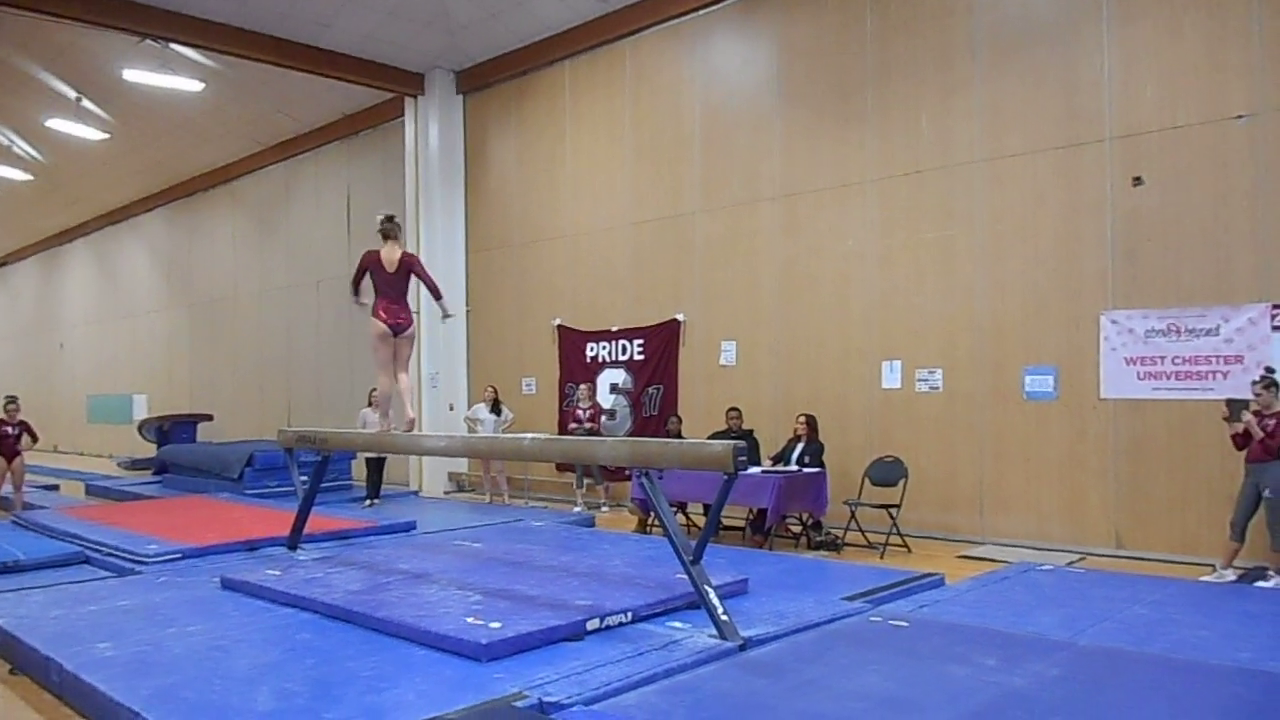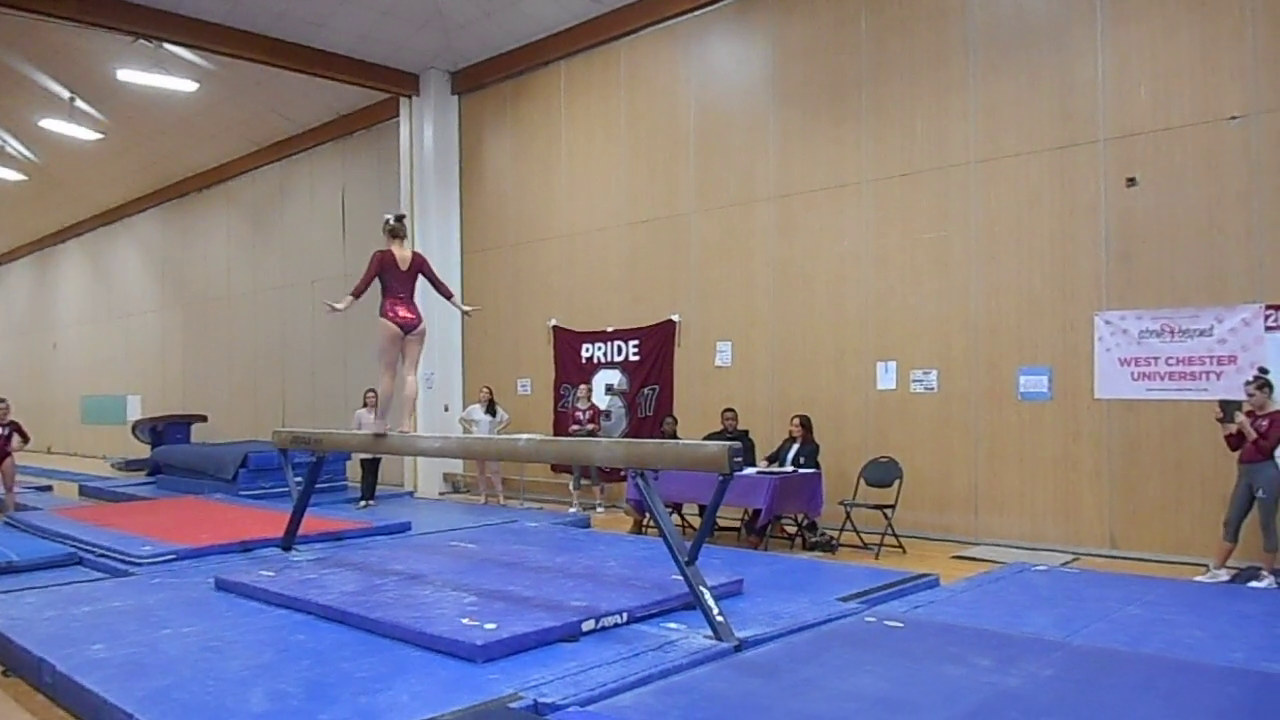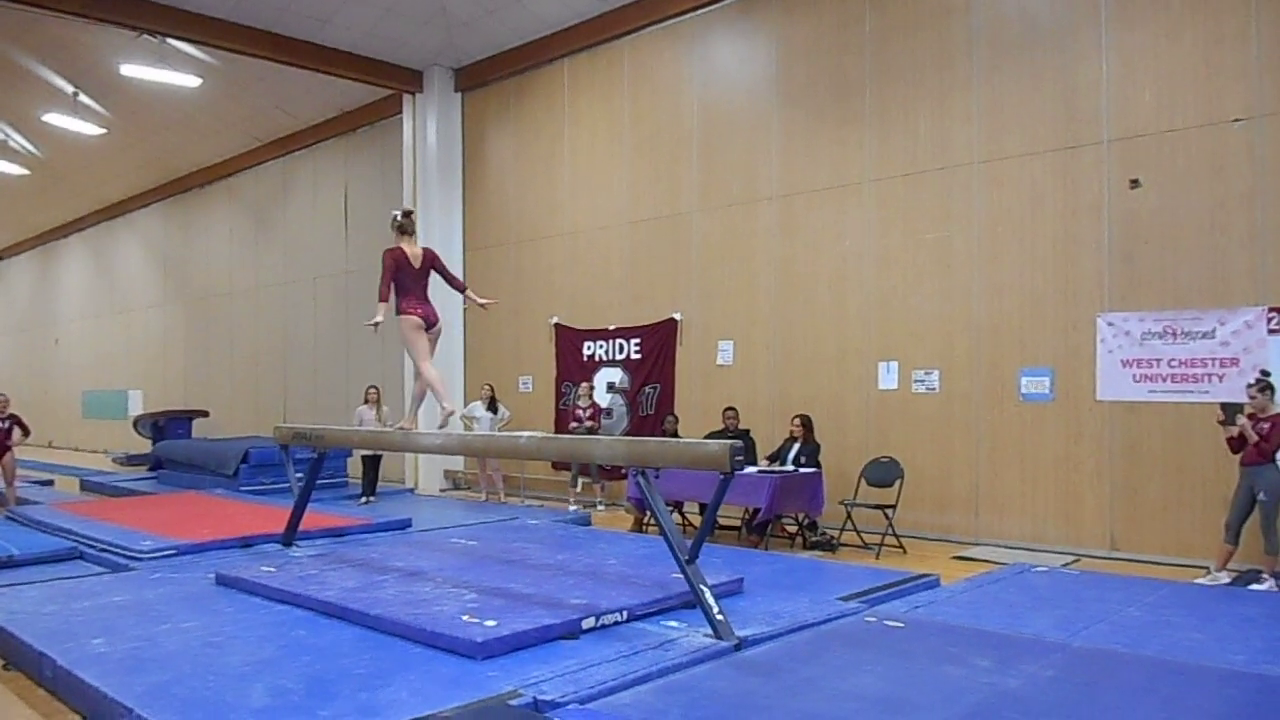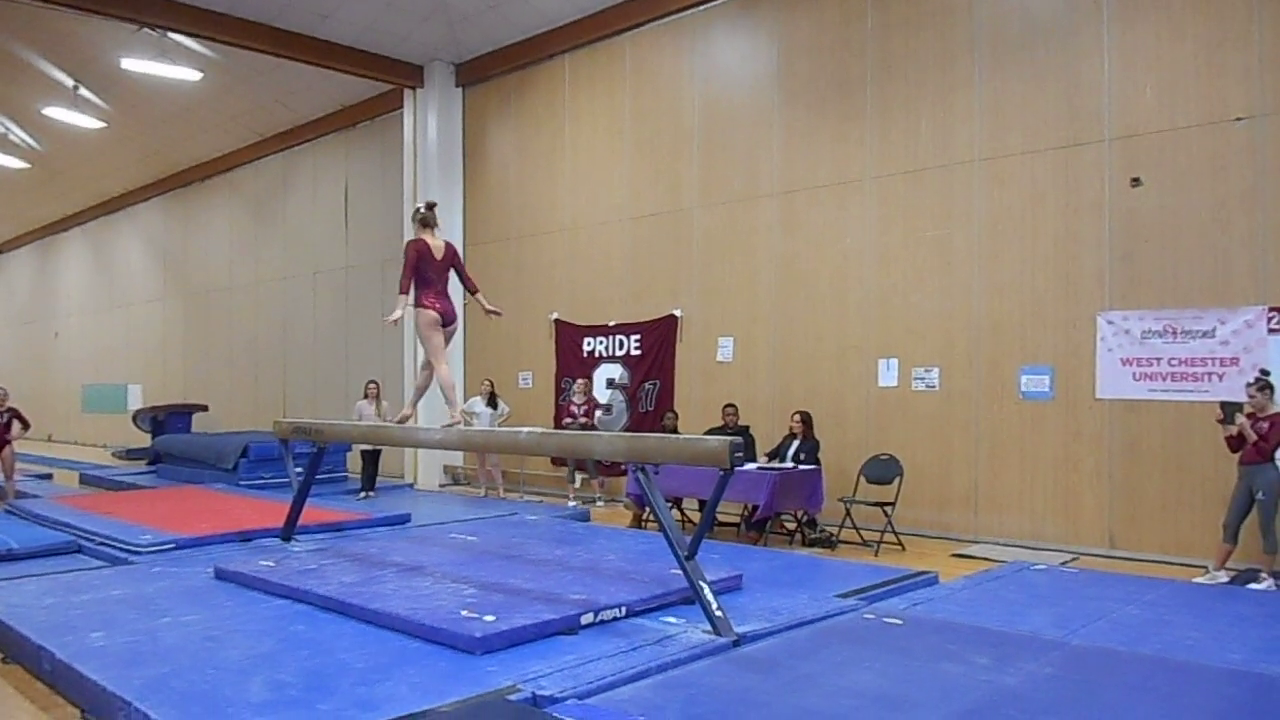
dt=0.3s
person 1, frame 1
left shoulder: (370, 257)
right shoulder: (409, 259)
left elbow: (355, 283)
right elbow: (430, 285)
left wrist: (358, 299)
right wrist: (444, 310)
left hip: (381, 318)
right hip: (404, 318)
left knee: (385, 374)
right knee: (402, 371)
left ankle: (385, 422)
right ankle: (409, 412)
person 1, frame 2
left shoulder: (380, 256)
right shoulder: (417, 258)
left elbow: (365, 282)
right elbow: (438, 284)
left wrist: (344, 305)
right wrist: (460, 306)
left hip: (390, 317)
right hip: (414, 318)
left knee: (387, 374)
right knee: (411, 374)
left ankle: (381, 422)
right ankle: (406, 423)
person 1, frame 3
left shoulder: (392, 254)
right shoulder: (428, 254)
left elbow: (385, 284)
right elbow: (451, 279)
left wrist: (380, 315)
right wrist: (475, 299)
left hip: (409, 315)
right hip: (430, 314)
left knee: (424, 366)
right knee: (421, 370)
left ankle: (446, 405)
right ankle: (409, 420)
person 1, frame 4
left shoulder: (414, 246)
right shoulder: (449, 248)
left elbow: (407, 276)
right elbow: (465, 279)
left wrist: (400, 308)
right wrist: (485, 304)
left hip: (428, 309)
right hip: (448, 310)
left knee: (439, 363)
right knee: (429, 362)
left ankle: (455, 413)
right ankle: (410, 408)
person 2, frame 1
right shoulder: (1255, 414)
right elbow: (1240, 445)
left wrist: (1253, 427)
right wrist: (1232, 424)
right hip: (1251, 473)
right knee: (1238, 522)
right ankle: (1224, 569)
person 2, frame 2
right shoulder: (1249, 415)
right elbow: (1234, 445)
left wrist: (1246, 428)
right wrist: (1225, 425)
right hip: (1245, 473)
right knee: (1231, 522)
right ankle: (1218, 569)
person 2, frame 3
right shoulder: (1250, 417)
right elbow: (1235, 448)
left wrist: (1248, 430)
right wrist: (1227, 427)
right hip: (1246, 476)
right knee: (1232, 524)
right ankle: (1218, 572)
person 2, frame 4
right shoulder: (1250, 416)
right elbow: (1234, 447)
left wrist: (1247, 429)
right wrist: (1225, 426)
right hip: (1245, 475)
right knee: (1230, 524)
right ankle: (1217, 571)
